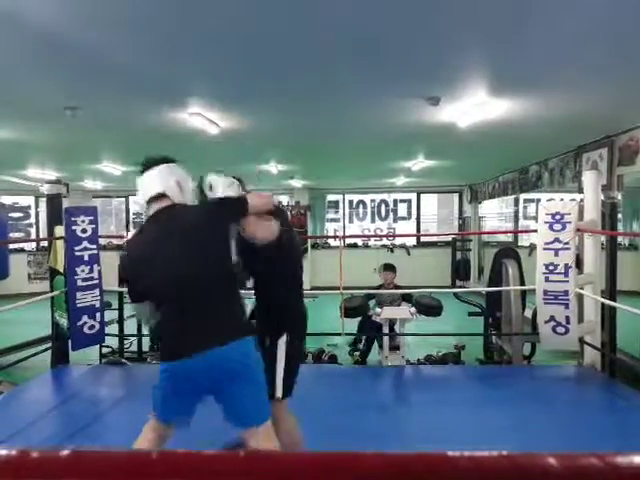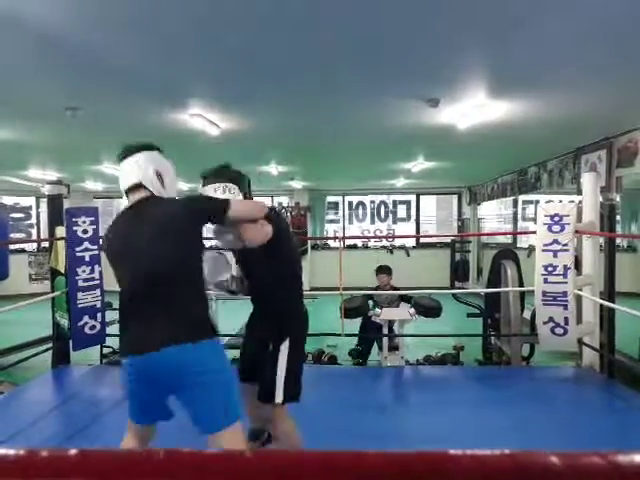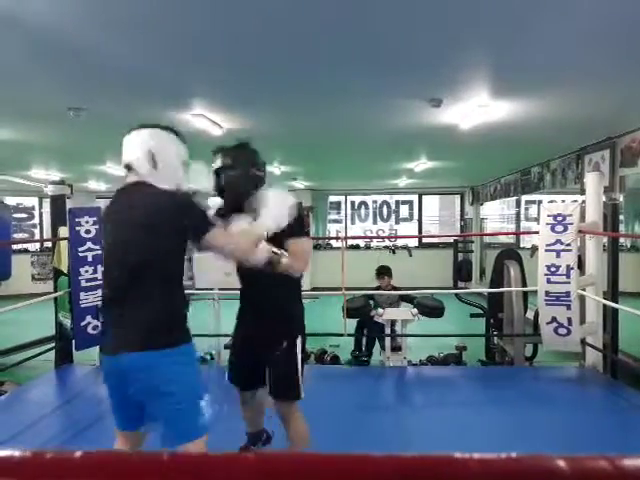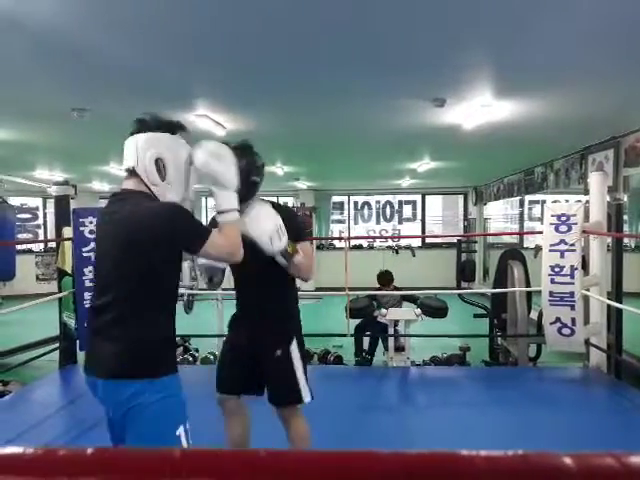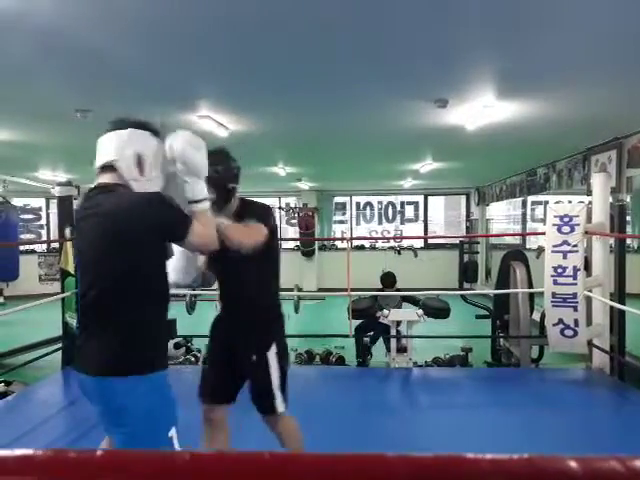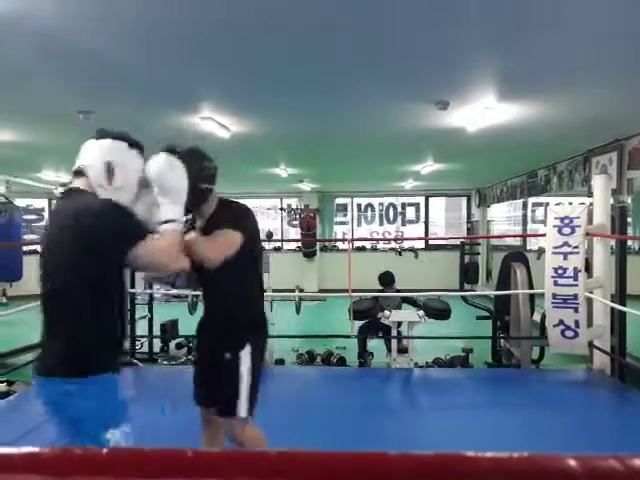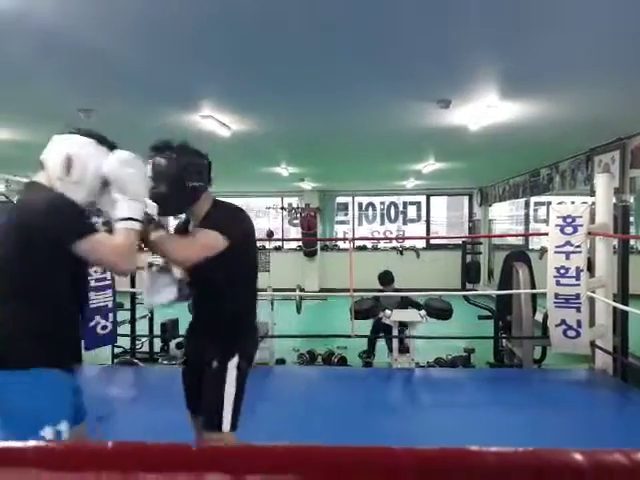
dt=0.2s
person 1, frame 1
left shoulder: (133, 251)
right shoulder: (208, 213)
left elbow: (149, 306)
right elbow: (266, 201)
left hip: (178, 357)
right hip: (232, 346)
left knee: (156, 431)
right knee: (261, 439)
person 1, frame 2
left shoulder: (113, 234)
right shoulder: (184, 209)
right elbow: (258, 210)
right wrist: (229, 203)
left hip: (138, 353)
right hip: (190, 346)
left knee: (137, 435)
right knee: (231, 442)
person 1, frame 3
left shoulder: (115, 209)
right shoulder: (168, 204)
right elbow: (239, 248)
right wrist: (261, 225)
left hip: (116, 352)
right hip: (159, 350)
left knee: (128, 440)
right knee: (191, 449)
person 1, frame 4
left shoulder: (114, 211)
right shoulder: (162, 216)
right elbow: (232, 251)
right wrist: (225, 189)
left hip: (101, 365)
right hip: (142, 372)
person 1, frame 5
left shoulder: (88, 209)
right shoulder: (146, 207)
right elbow: (208, 240)
right wrist: (196, 180)
left hip: (92, 365)
right hip: (129, 369)
left knee: (122, 440)
person 1, frame 6
left shoulder: (69, 211)
right shoulder: (102, 214)
right elbow: (172, 260)
right wrist: (172, 201)
left hip: (80, 368)
right hip: (79, 375)
person 1, frame 7
left shoulder: (39, 209)
right shoulder: (50, 208)
right elbow: (122, 260)
right wrist: (130, 200)
left hip: (47, 363)
right hip: (26, 371)
left knee: (74, 444)
person 2, frame 1
left shoulder: (273, 215)
right shoulder: (246, 227)
right elbow: (242, 275)
left hip: (285, 319)
right hip: (266, 315)
left knee: (274, 401)
person 2, frame 2
left shoulder: (269, 218)
right shoulder: (240, 229)
left elbow: (251, 238)
left hip: (286, 322)
right hip: (261, 319)
left knee: (274, 406)
right knee: (248, 384)
right ankle: (259, 435)
person 2, frame 3
right shoulder: (229, 215)
left elbow: (298, 266)
left hip: (285, 320)
right hip: (249, 316)
left knee: (286, 404)
right knee: (245, 390)
right ankle: (256, 436)
person 2, frame 4
left shoulder: (282, 216)
right shoulder: (224, 220)
left elbow: (306, 271)
left wrist: (280, 246)
left hip: (280, 325)
right hip: (244, 323)
left knee: (289, 409)
right knee: (228, 400)
person 2, frame 5
left shoulder: (258, 214)
left elbow: (243, 242)
right wrist: (188, 272)
left hip: (262, 329)
right hip: (227, 326)
left knee: (273, 413)
right knee: (211, 411)
person 2, frame 6
left shoulder: (237, 215)
right shoulder: (193, 226)
left elbow: (211, 256)
left hip: (245, 330)
right hip: (212, 328)
left knee: (233, 421)
right knee: (209, 414)
person 2, frame 7
left shoulder: (231, 217)
right shoulder: (185, 225)
left elbow: (185, 254)
left hip: (233, 338)
right hip: (201, 333)
left knee: (217, 433)
right knee: (200, 421)
